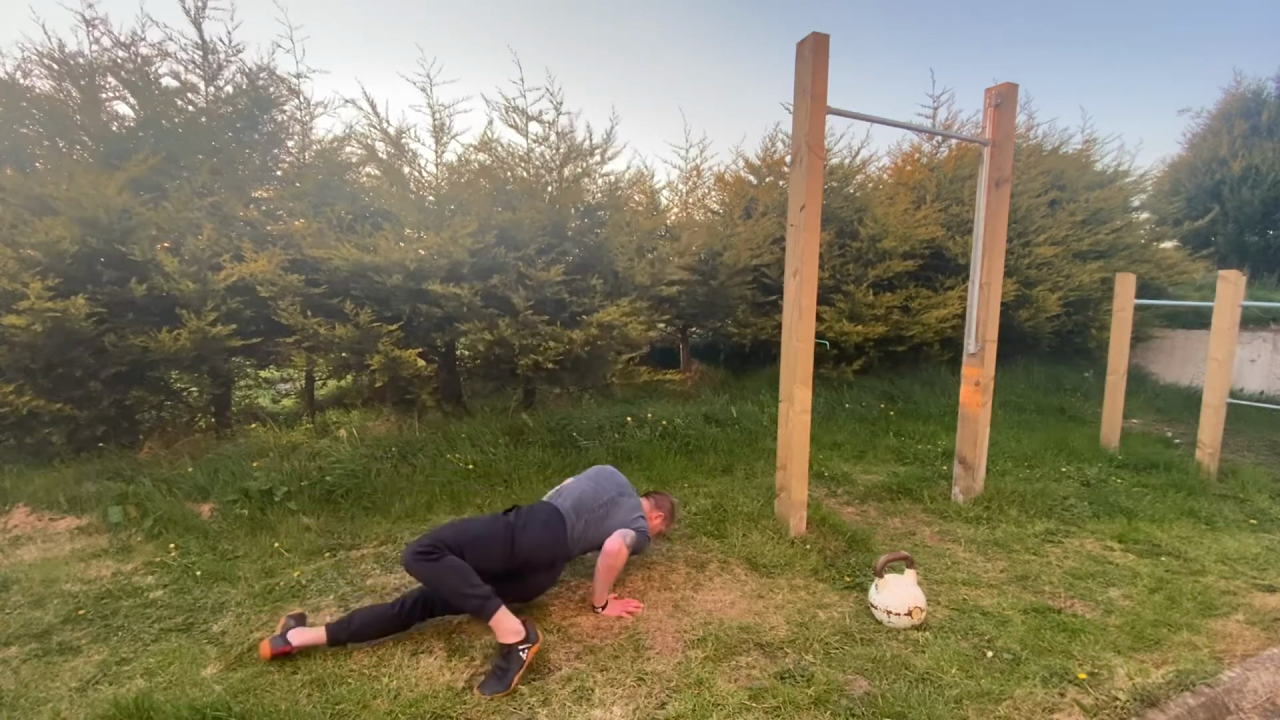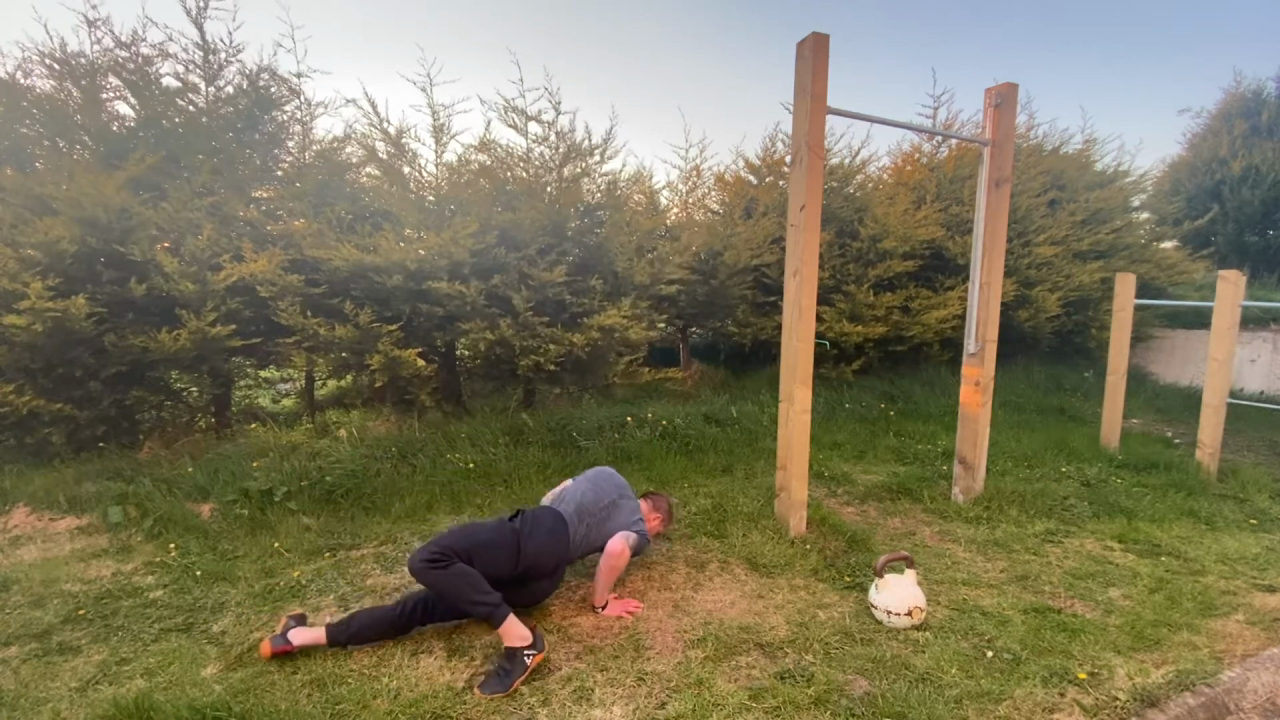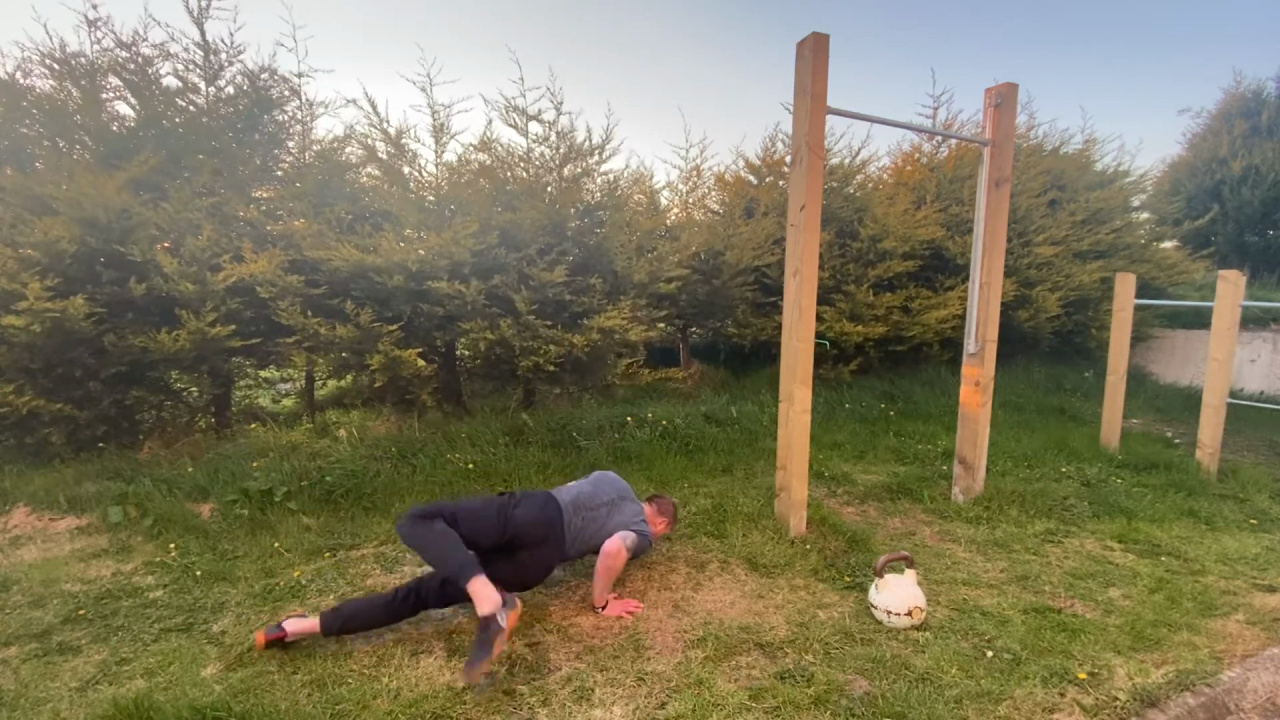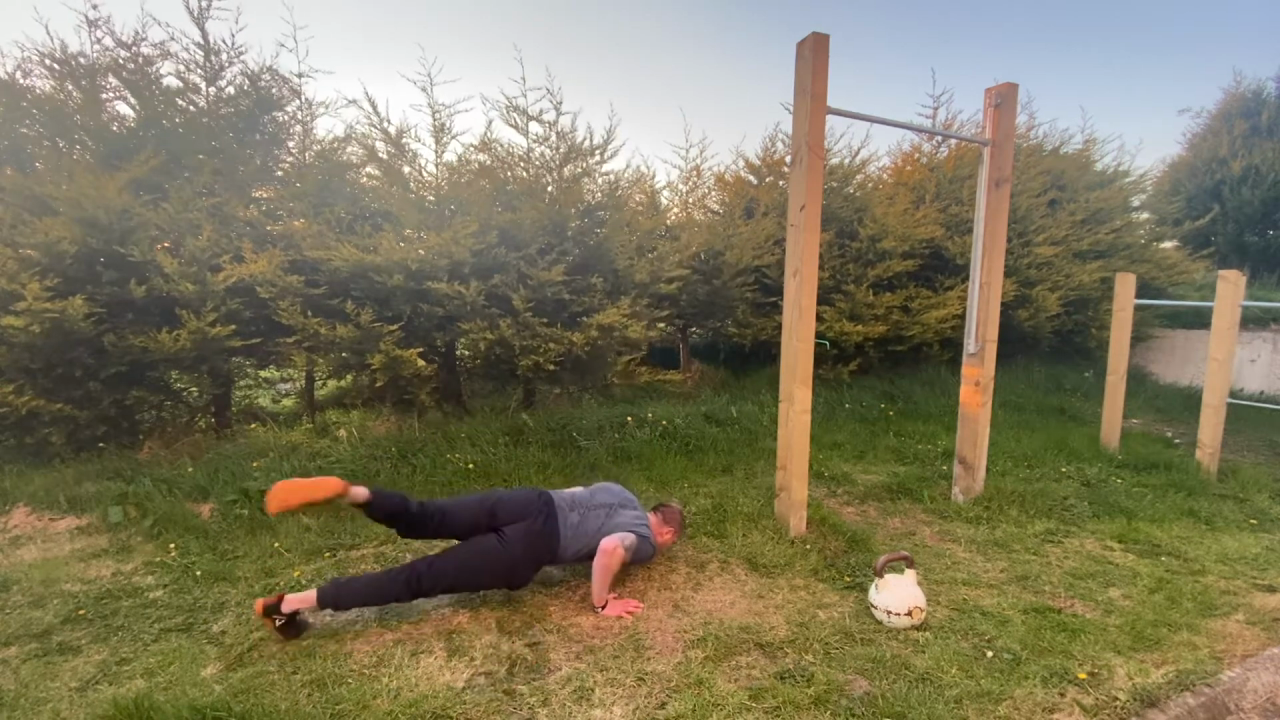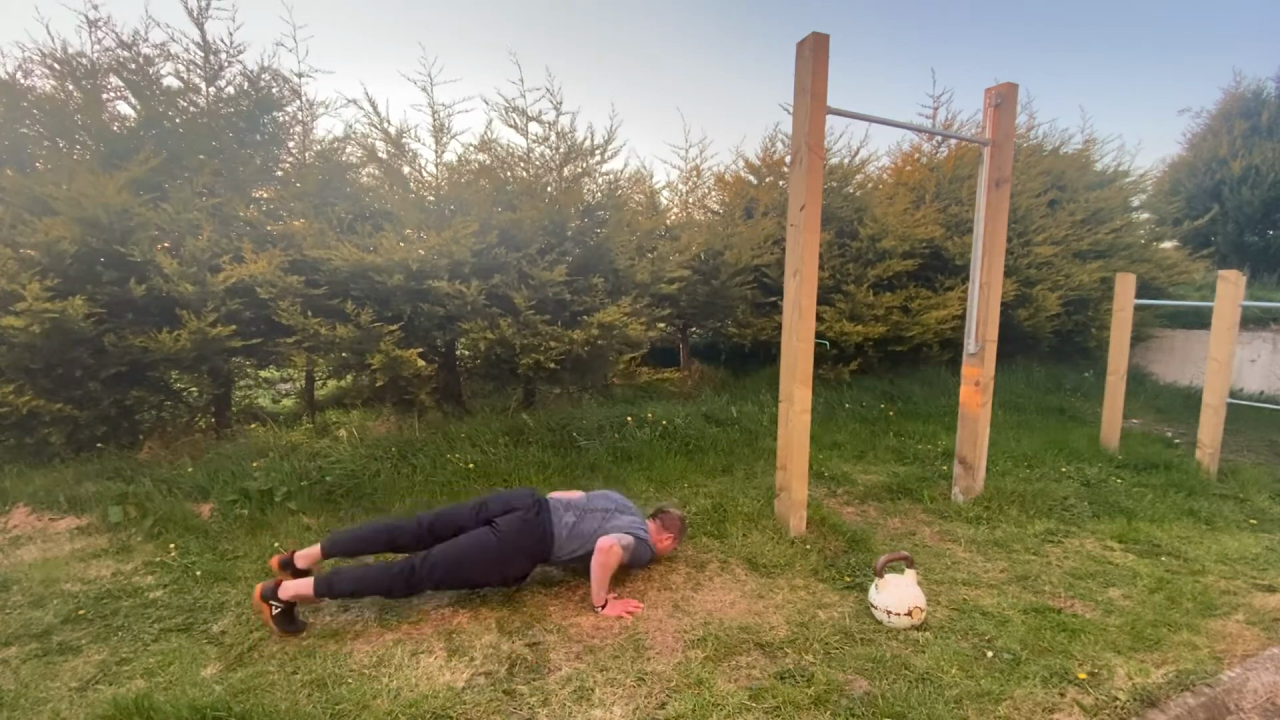
dt=0.3s
person 1, frame 1
left shoulder: (607, 472)
right shoulder: (640, 531)
right elbow: (614, 548)
right wrist: (601, 603)
left hip: (535, 524)
right hip: (542, 571)
person 1, frame 2
left shoulder: (606, 473)
right shoulder: (639, 532)
right elbow: (616, 550)
right wrist: (601, 603)
left hip: (536, 529)
right hip: (545, 575)
person 1, frame 3
left shoulder: (611, 478)
right shoulder: (642, 534)
right elbow: (612, 552)
right wrist: (601, 602)
left hip: (536, 511)
right hip: (539, 559)
right knee: (428, 593)
person 1, frame 4
left shoulder: (619, 492)
right shoulder: (645, 542)
right elbow: (611, 549)
right wrist: (602, 603)
left hip: (530, 503)
right hip: (527, 546)
left knee: (415, 515)
right knee: (419, 578)
left ankle: (352, 494)
right ankle: (291, 604)
person 1, frame 5
left shoulder: (621, 502)
right shoulder: (642, 547)
right elbow: (606, 548)
right wrist: (600, 603)
left hip: (524, 504)
right hip: (522, 542)
left knee: (413, 532)
right knee: (414, 574)
left ankle: (299, 559)
right ankle: (283, 591)
